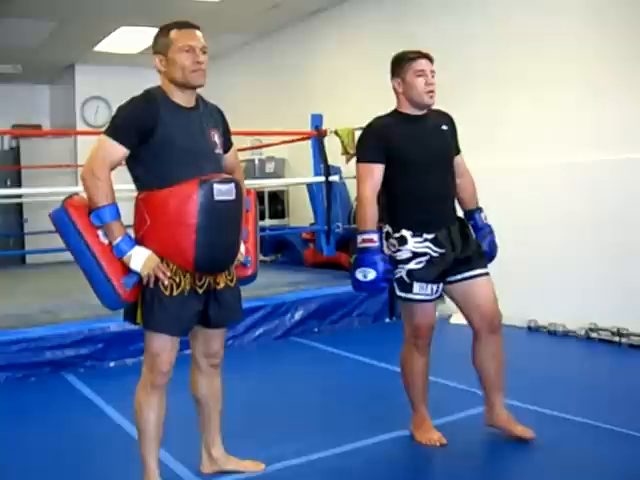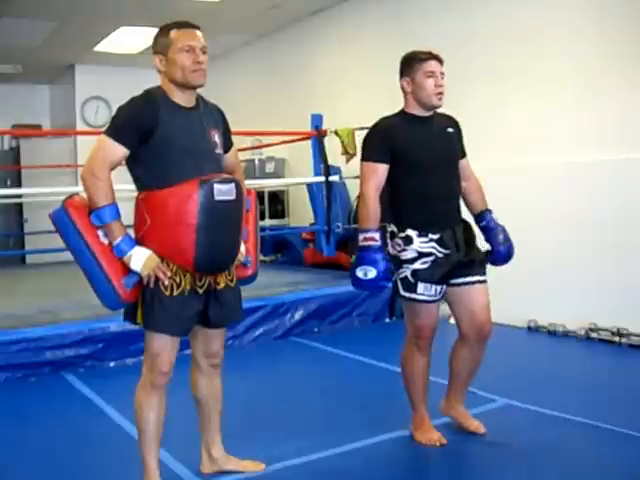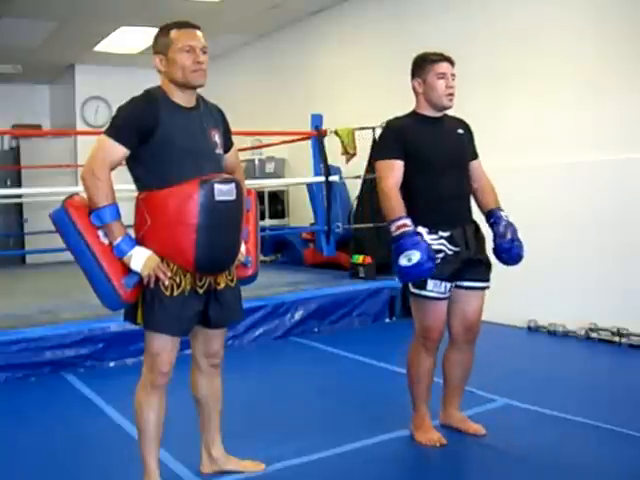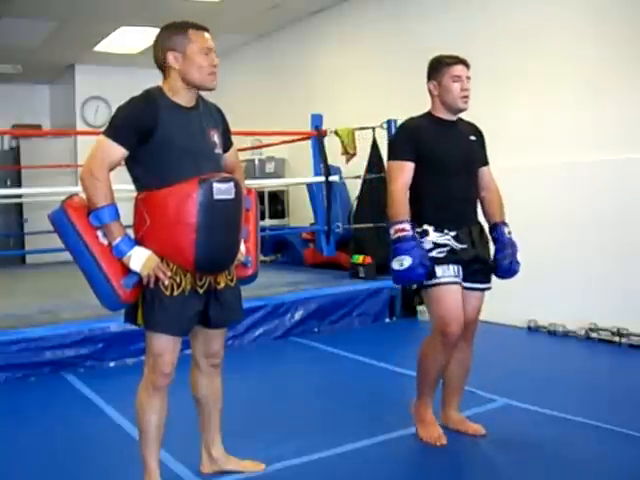
dt=0.3s
person 1, frame 1
left shoulder: (213, 114)
right shoulder: (144, 109)
left elbow: (235, 176)
right elbow: (94, 172)
left wrist: (239, 233)
right wrist: (126, 247)
right hip: (167, 260)
left knee: (210, 358)
right knee: (159, 367)
person 1, frame 2
left shoulder: (213, 114)
right shoulder: (144, 109)
left elbow: (235, 175)
right elbow: (94, 172)
right wrist: (127, 247)
right hip: (167, 260)
left knee: (210, 357)
right knee: (158, 368)
person 1, frame 3
left shoulder: (214, 115)
right shoulder: (144, 110)
left elbow: (235, 175)
right elbow: (94, 172)
right wrist: (126, 247)
right hip: (168, 260)
left knee: (210, 358)
right knee: (158, 368)
person 1, frame 4
left shoulder: (213, 114)
right shoulder: (143, 110)
left elbow: (235, 174)
right elbow: (93, 173)
right wrist: (125, 247)
right hip: (168, 261)
left knee: (210, 357)
right knee: (161, 368)
person 2, frame 1
left shoulder: (444, 123)
right shoulder: (378, 132)
right elbow: (367, 193)
left wrist: (476, 219)
right wrist: (368, 245)
left hip: (454, 235)
right hip: (412, 244)
left knee: (489, 320)
right knee: (420, 335)
left ankle: (496, 411)
right ankle: (420, 419)
person 2, frame 2
left shoulder: (450, 126)
right shoulder: (386, 132)
right elbow: (370, 191)
left wrist: (487, 221)
right wrist: (370, 243)
left hip: (458, 238)
right hip: (416, 245)
left knee: (478, 329)
right knee: (421, 337)
left ankle: (454, 402)
right ankle: (420, 419)
person 2, frame 3
left shoulder: (461, 129)
right shoulder: (398, 131)
left elbow: (478, 179)
right elbow: (388, 186)
left wrist: (498, 219)
right wrist: (404, 233)
left hip: (468, 239)
right hip: (427, 242)
left knee: (466, 334)
right knee: (429, 336)
left ankle: (451, 411)
right ankle: (420, 418)
person 2, frame 4
left shoulder: (473, 133)
right shoulder: (412, 132)
left elbow: (487, 187)
right elbow: (398, 188)
left wrist: (501, 232)
right wrist: (403, 238)
left hip: (472, 239)
right hip: (433, 240)
left knee: (466, 333)
right knee: (449, 328)
left ankle: (451, 412)
right ankle: (423, 407)
